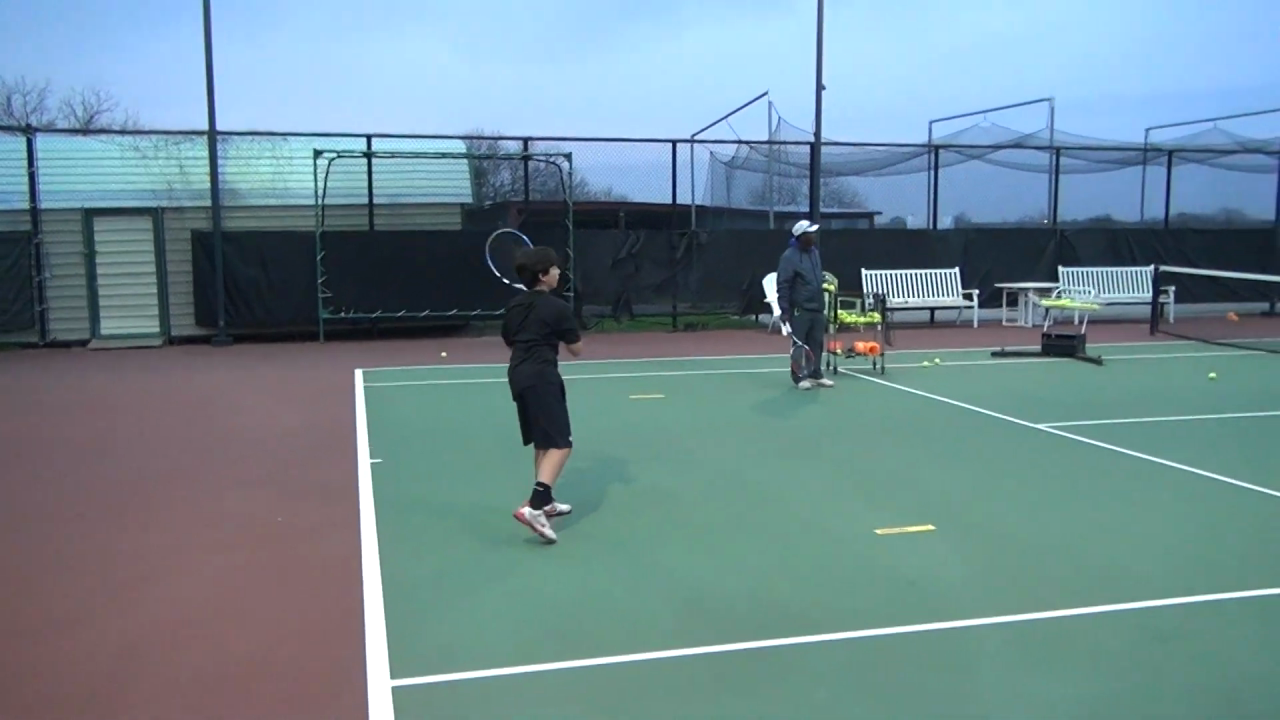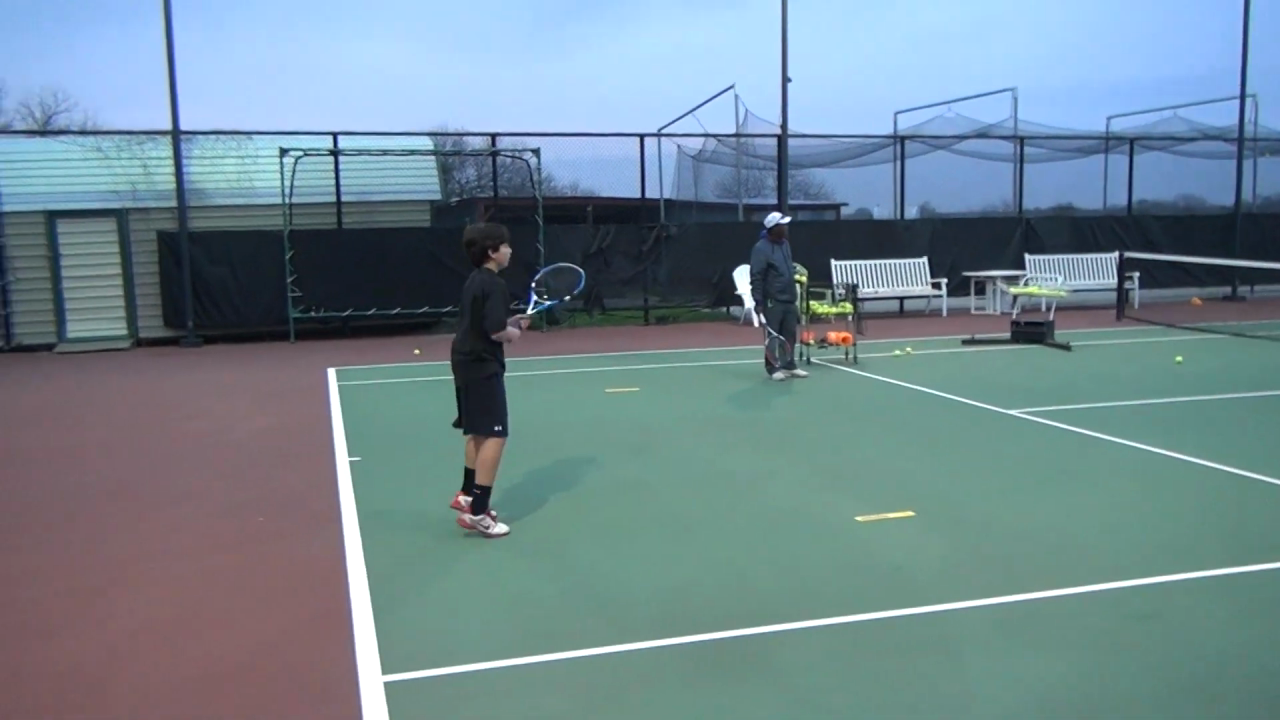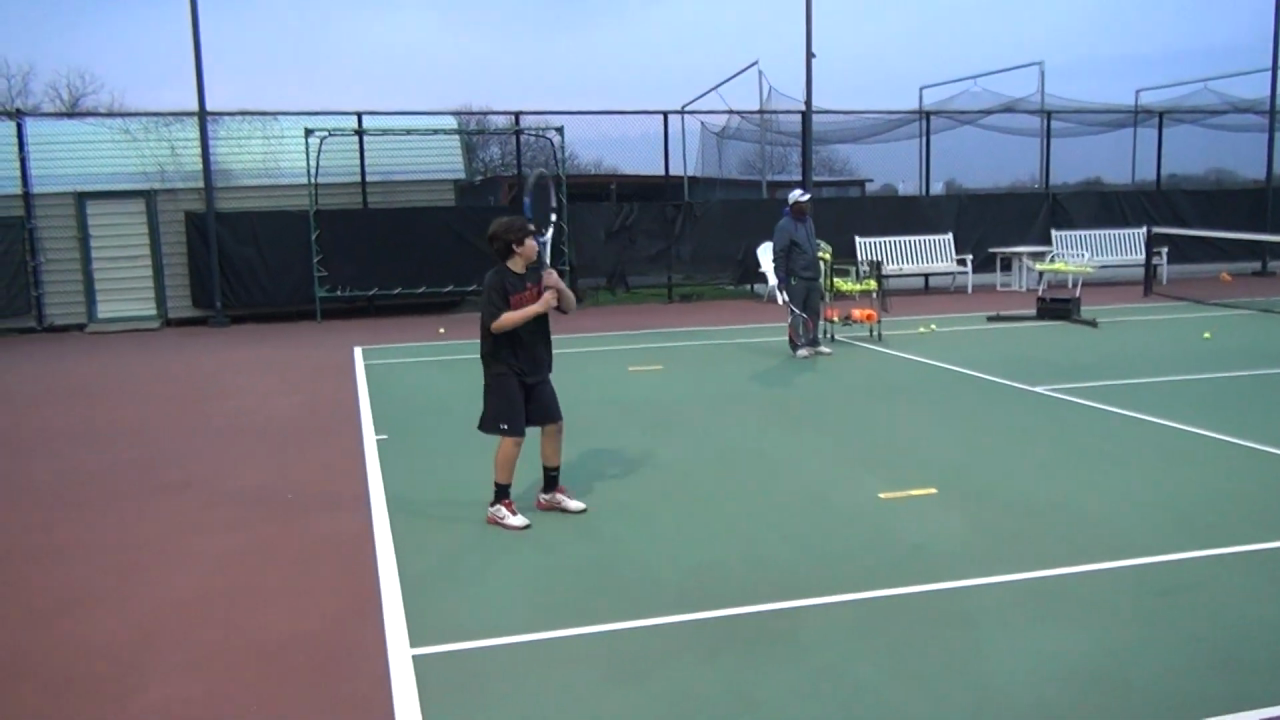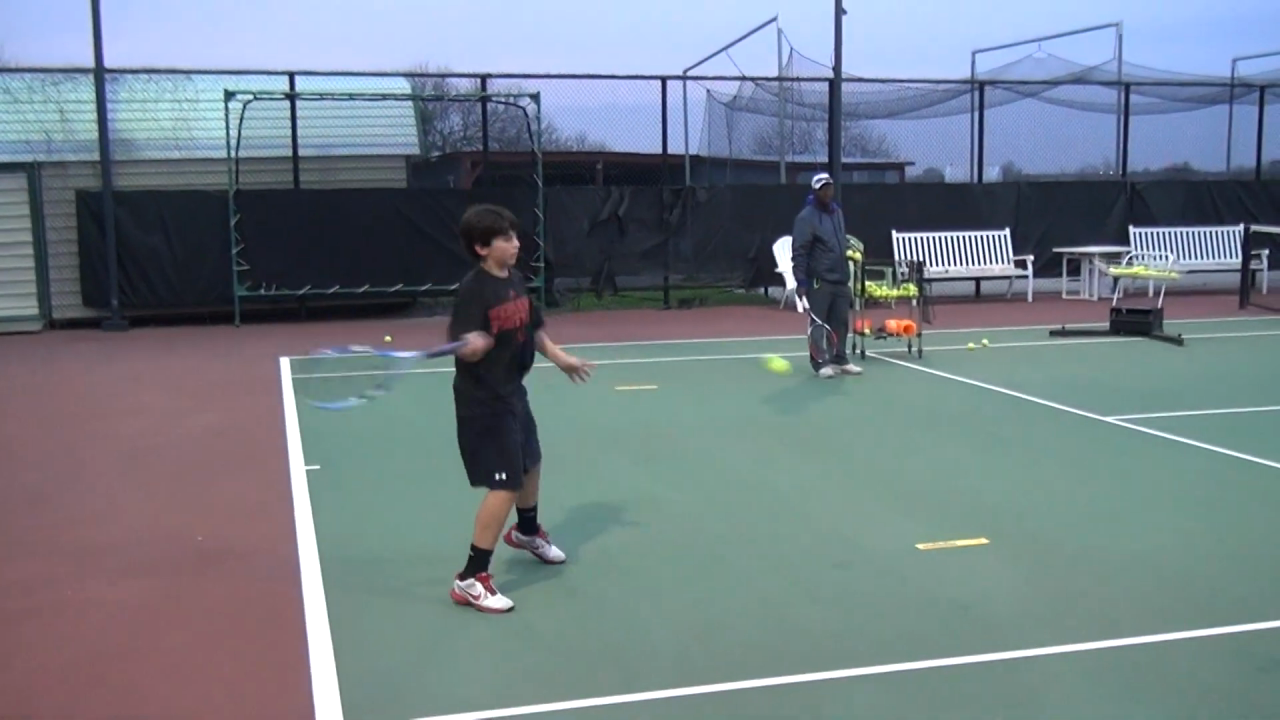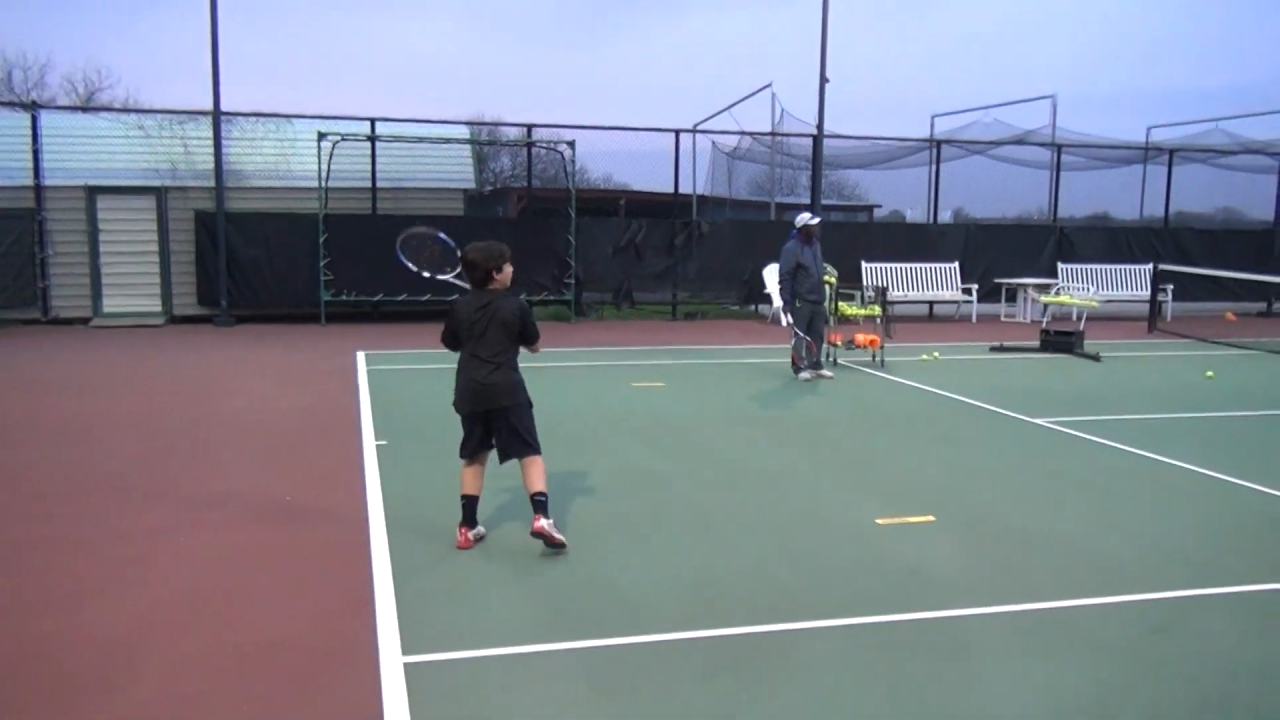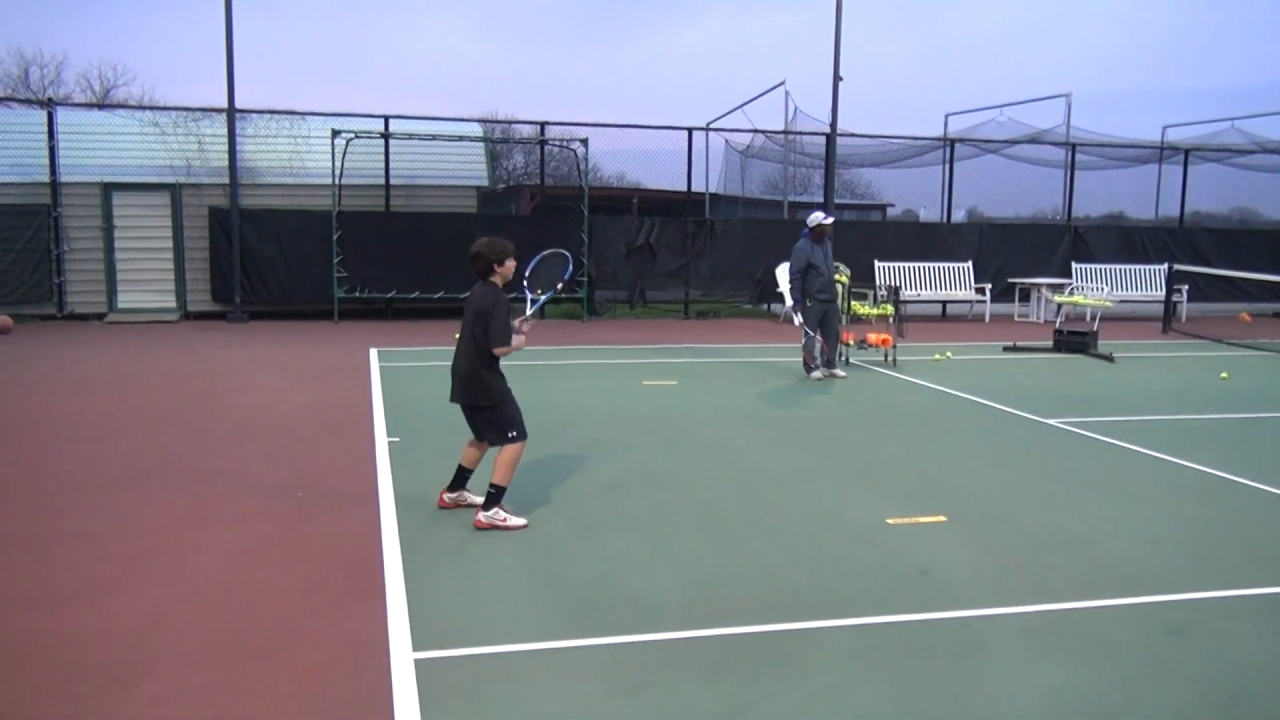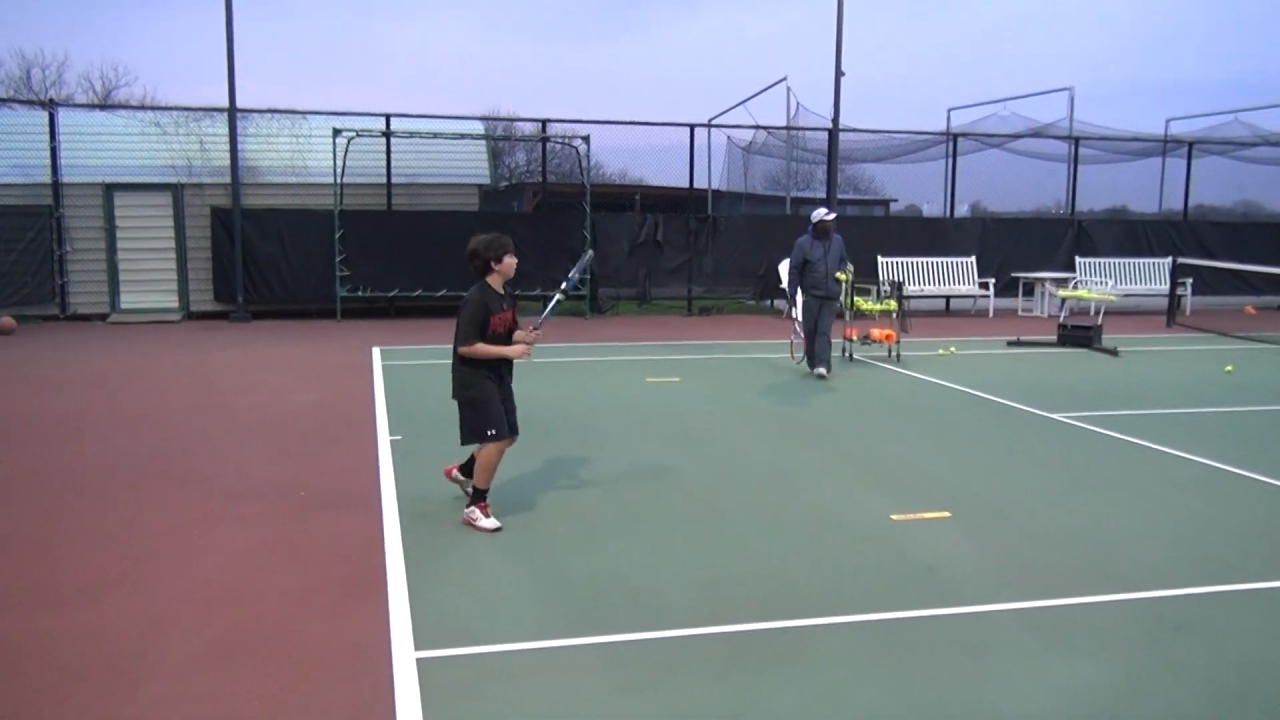
dt=0.7s
person 1, frame 1
left shoulder: (516, 305)
right shoulder: (558, 307)
right elbow: (577, 348)
left hip: (519, 376)
right hip: (541, 379)
left knee: (545, 443)
right knee: (560, 445)
left ankle: (544, 502)
right ankle: (533, 509)
person 1, frame 2
left shoulder: (475, 281)
right shoulder: (495, 285)
right elbow: (495, 331)
left wrist: (510, 322)
right wrist: (514, 331)
left hip: (467, 363)
right hip: (481, 366)
left knee: (478, 432)
right knee: (494, 436)
left ankle: (468, 494)
right ankle: (476, 511)
person 1, frame 3
left shoulder: (538, 276)
right shoulder: (495, 279)
left elbow: (569, 306)
right elbow: (498, 324)
left wrist: (559, 287)
right wrist: (538, 307)
left hip: (536, 364)
right hip: (502, 368)
left knee: (553, 423)
right knee: (513, 434)
left ankle: (551, 491)
right ankle: (499, 504)
person 1, frame 4
left shoulder: (515, 282)
right shoulder: (473, 289)
left elbow: (533, 330)
right elbow: (466, 349)
left wrist: (560, 359)
right wrist: (471, 345)
left hip: (512, 391)
right hip: (482, 398)
left knee: (530, 464)
right knee: (506, 483)
left ankle: (526, 531)
person 1, frame 5
left shoulder: (460, 305)
right shoulder: (516, 306)
left elbow: (449, 344)
right elbow: (534, 344)
left hip: (470, 390)
right hip: (506, 389)
left knee: (474, 456)
right knee: (530, 454)
left ankle: (467, 527)
right ankle: (542, 518)
person 1, frame 6
left shoulder: (478, 293)
right shoulder: (498, 300)
right elbow: (498, 348)
left wrist: (511, 328)
right wrist: (518, 341)
left hip: (465, 376)
right hip: (483, 380)
left knee: (485, 435)
right knee: (514, 439)
left ankle: (453, 492)
right ankle: (490, 510)
person 1, frame 7
left shoulder: (506, 294)
right shoulder: (476, 299)
right elbow: (464, 347)
left wrist: (523, 339)
right wrist: (508, 351)
left hip: (500, 378)
right hip: (475, 380)
left knee: (506, 436)
right knee: (495, 440)
left ankle: (463, 470)
right ankle: (475, 506)
person 2, frame 1
left shoulder: (814, 252)
right shoulder: (789, 257)
right elbow: (783, 285)
left wrist: (825, 284)
right wrist: (784, 310)
left hip: (818, 308)
right hip: (799, 310)
left knee: (816, 343)
right knee: (799, 344)
left ankle: (815, 374)
right ankle: (799, 377)
person 2, frame 2
left shoulder: (785, 244)
right shoulder: (761, 248)
right elbow: (756, 277)
left wrist: (796, 276)
right wrist: (758, 301)
left hip: (789, 299)
right hip: (772, 301)
left knee: (789, 335)
left ankle: (789, 365)
right ankle: (773, 368)
person 2, frame 3
left shoulder: (808, 221)
right shoulder: (784, 226)
right elbow: (779, 254)
left wrist: (819, 252)
right wrist: (781, 279)
left hip: (813, 277)
right hip: (796, 279)
left knee: (813, 312)
left ankle: (813, 342)
right ankle: (797, 345)
person 2, frame 4
left shoulder: (837, 212)
right shoulder: (806, 217)
right elbow: (799, 252)
right wrist: (801, 281)
left hip: (841, 279)
right hip: (819, 281)
left knee: (841, 322)
left ankle: (839, 360)
right ankle: (820, 363)
person 2, frame 5
left shoulder: (816, 244)
right shoulder: (791, 248)
right elbow: (785, 277)
right wrist: (786, 301)
left hip: (818, 300)
right hip: (800, 301)
left knee: (817, 335)
right knee: (800, 336)
left ankle: (815, 366)
right ankle: (799, 368)
person 2, frame 6
left shoulder: (826, 243)
right shoulder: (802, 247)
right elbow: (795, 276)
left wrist: (836, 276)
right wrist: (796, 300)
left hip: (830, 298)
right hip: (811, 300)
left knee: (832, 333)
right knee: (809, 335)
left ankle: (829, 366)
right ankle: (811, 367)
person 2, frame 7
left shoulder: (837, 240)
right shoulder: (803, 243)
left elbow: (843, 260)
right elbow: (794, 271)
left wrist: (841, 272)
right wrist: (792, 294)
left hip: (832, 296)
right hip: (811, 295)
left knee: (824, 331)
right knee: (810, 331)
left ankle: (822, 365)
right ankle: (814, 363)
